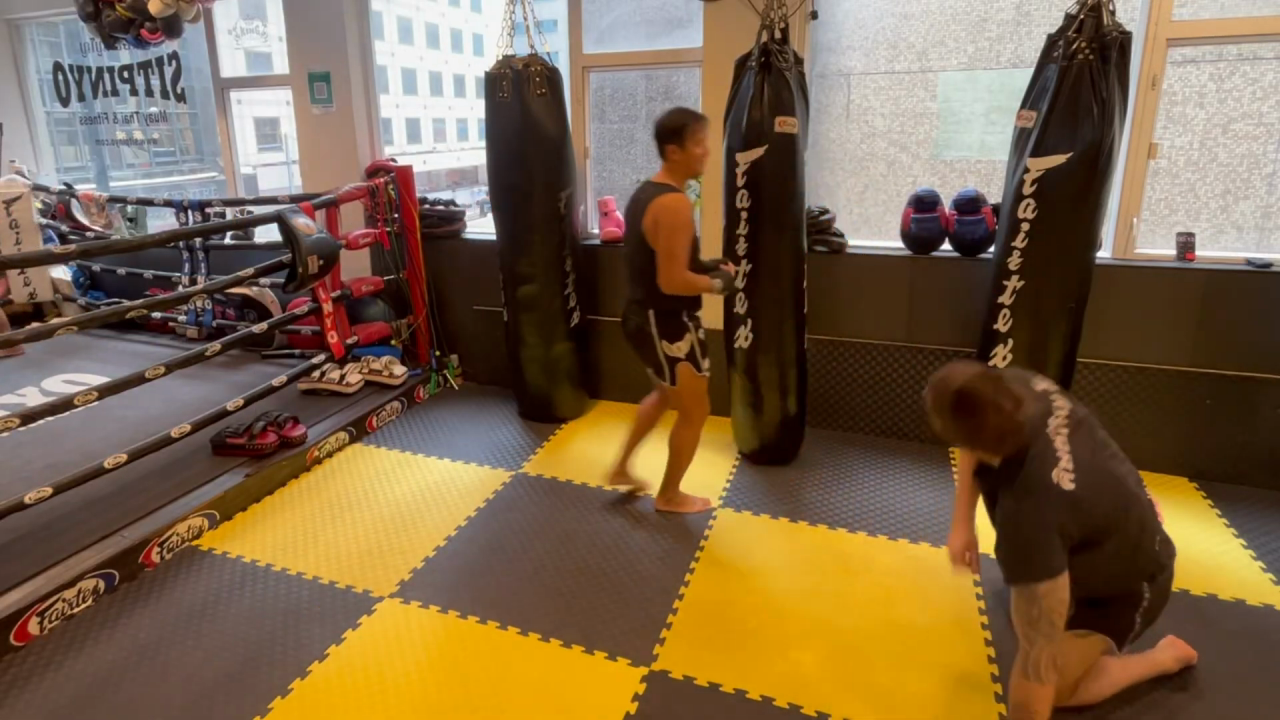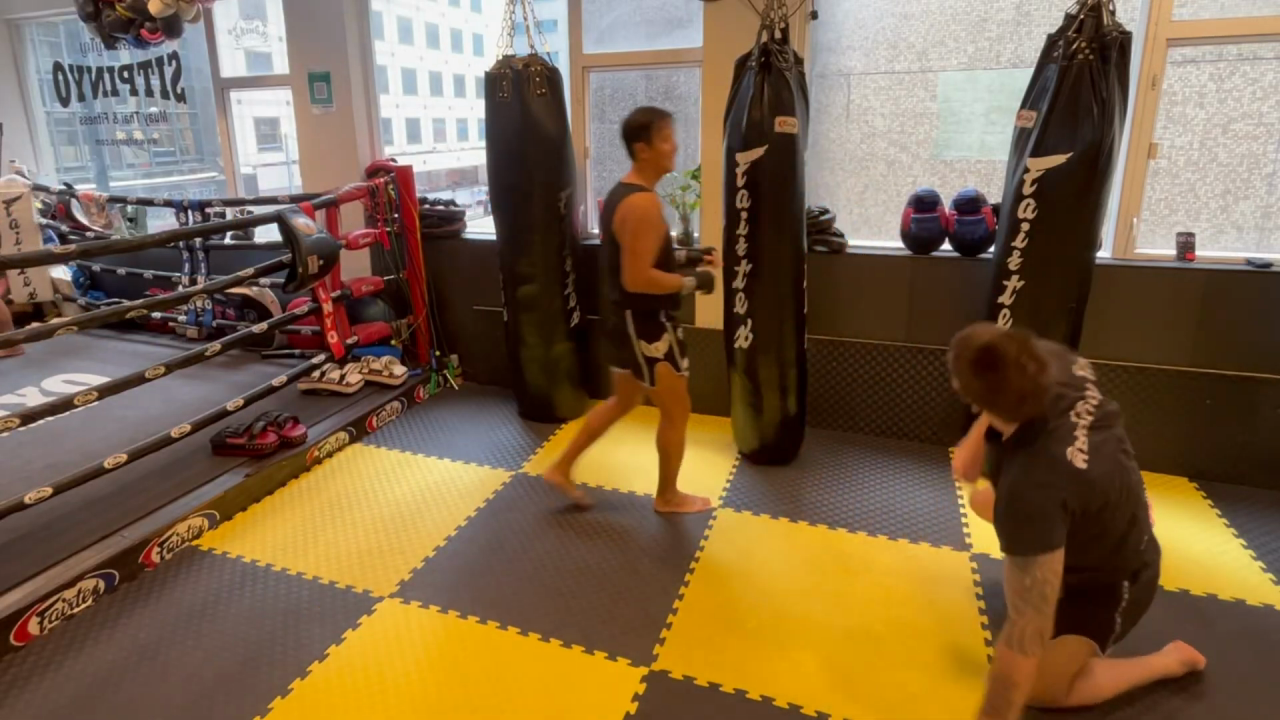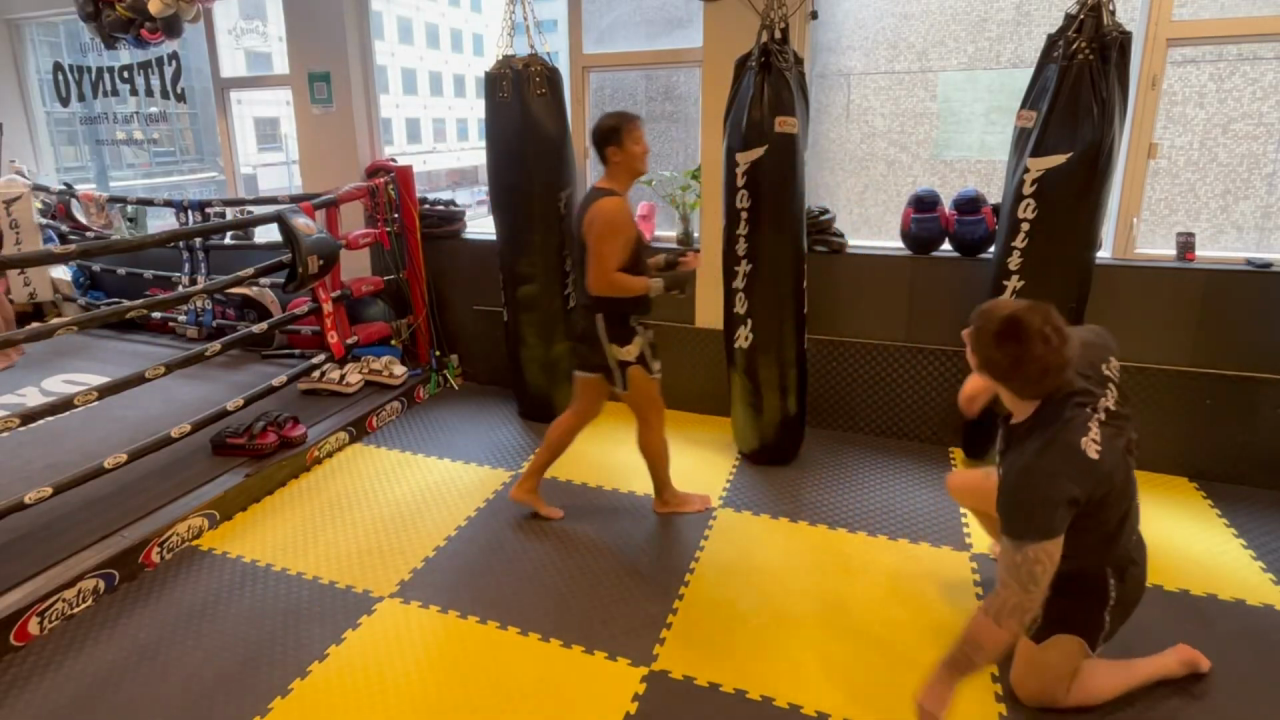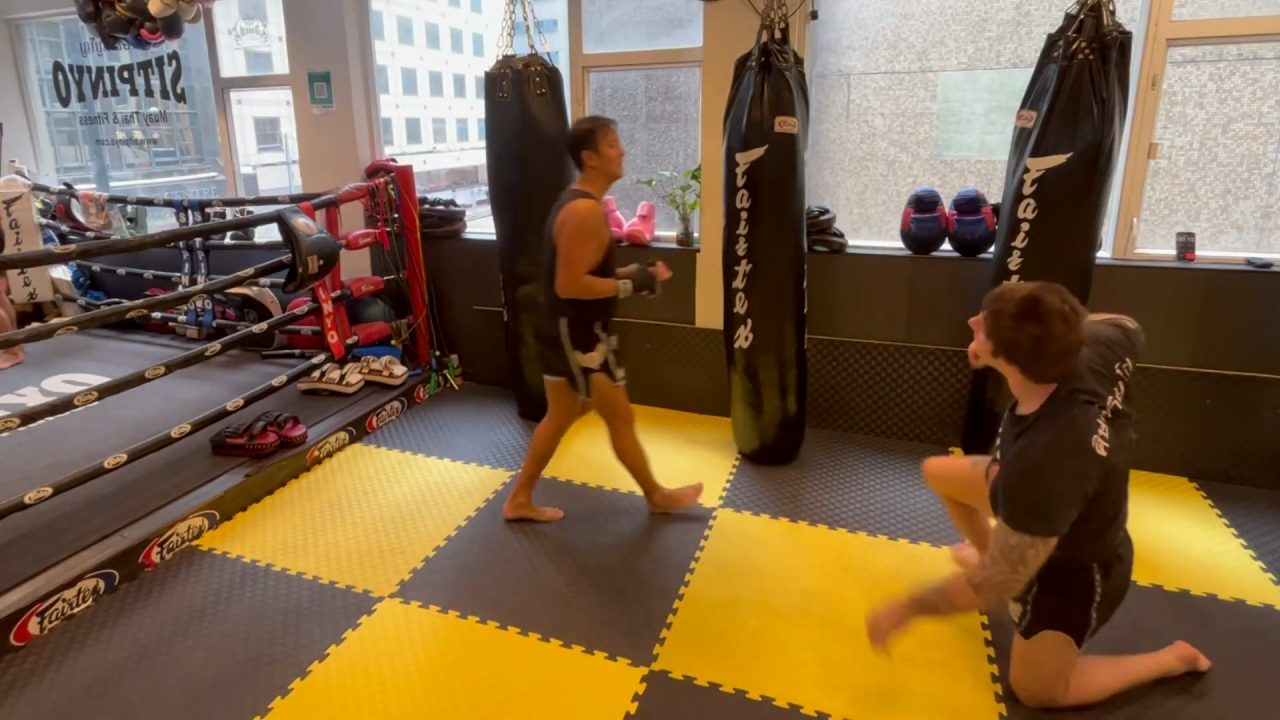
dt=0.1s
person 1, frame 1
left shoulder: (645, 193)
right shoulder: (674, 205)
right elbow: (673, 280)
left wrist: (705, 266)
right wrist: (719, 283)
left hip: (644, 315)
right hip: (665, 321)
left knee: (667, 395)
right knee: (694, 411)
left ankle: (621, 467)
right ankle: (669, 495)
person 1, frame 2
left shoulder: (621, 194)
right shoulder: (644, 204)
right elbow: (637, 278)
left wrist: (686, 258)
right wrist: (694, 282)
left hip: (627, 318)
right hip: (645, 324)
left knee: (623, 400)
right knee: (676, 411)
left ankle: (562, 469)
right ankle: (669, 496)
person 1, frame 3
left shoulder: (601, 201)
right shoulder: (612, 208)
right elbow: (600, 280)
left wrist: (663, 263)
right wrist: (662, 282)
left hip: (596, 324)
right hip: (614, 330)
left knee: (582, 410)
right knee: (651, 415)
left ankle: (526, 486)
right ankle: (667, 496)
person 1, frame 4
left shoulder: (576, 203)
right shoulder: (584, 212)
right elbow: (569, 284)
left wrist: (634, 271)
right wrist: (630, 285)
left hip: (565, 328)
right hip: (577, 332)
left knee: (560, 415)
right knee: (620, 419)
left ankle: (520, 499)
right ankle: (657, 496)
person 2, frame 1
left shoulder: (1029, 516)
right shoulder: (1025, 390)
left elbow: (1039, 659)
right wrist: (963, 521)
left hip: (1121, 588)
left ankle: (1163, 658)
person 2, frame 2
left shoulder: (1032, 490)
right shoulder: (1062, 366)
left elbow: (1027, 633)
right wrist: (975, 437)
left hip: (1108, 580)
left ankle: (1171, 661)
person 2, frame 3
left shoulder: (1041, 473)
right shoulder: (1087, 357)
left elbow: (1014, 609)
right elbow: (1086, 340)
left wrist: (944, 680)
right wrist: (992, 377)
left hip: (1093, 574)
right hip: (1094, 508)
right knee: (961, 484)
left ankle: (1176, 661)
right ankle: (1034, 564)
person 2, frame 4
left shoulder: (1042, 465)
right shoulder: (1102, 350)
left elbow: (993, 587)
right elbow: (1124, 326)
left wrist: (903, 611)
left hip: (1074, 570)
left knee: (1034, 688)
right knee: (935, 471)
left ankle: (1171, 659)
right ankle: (983, 550)
